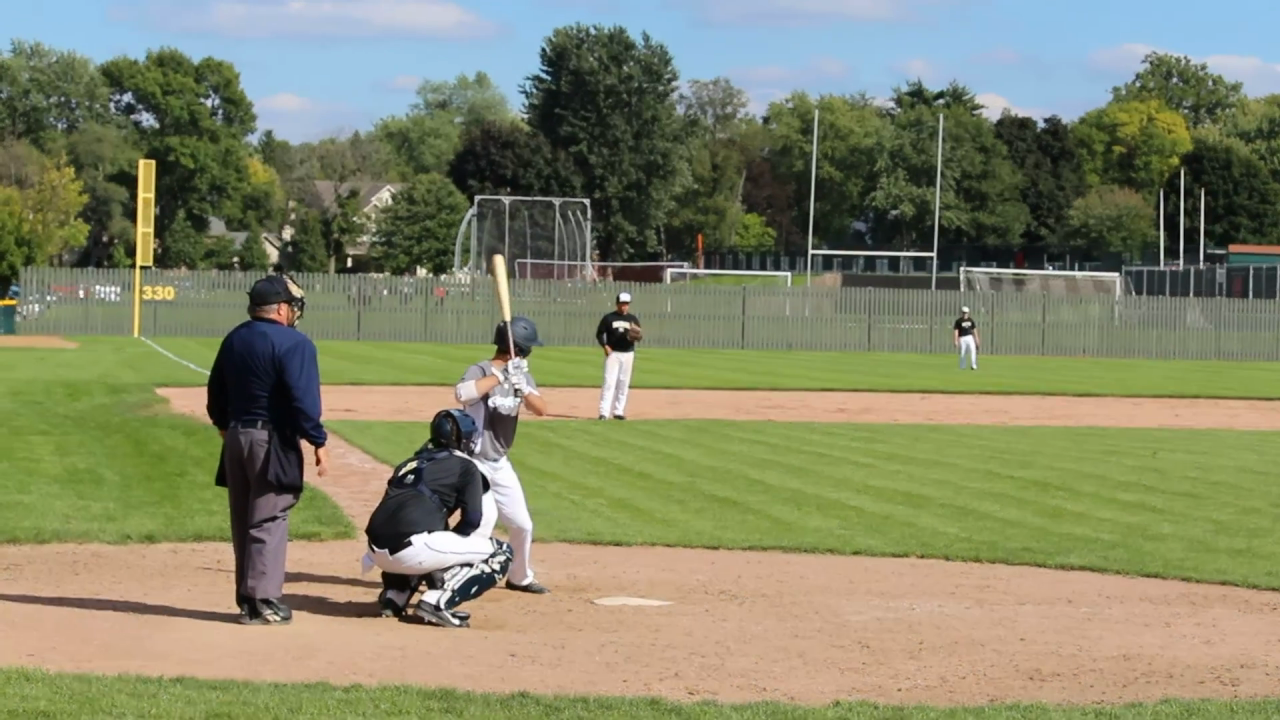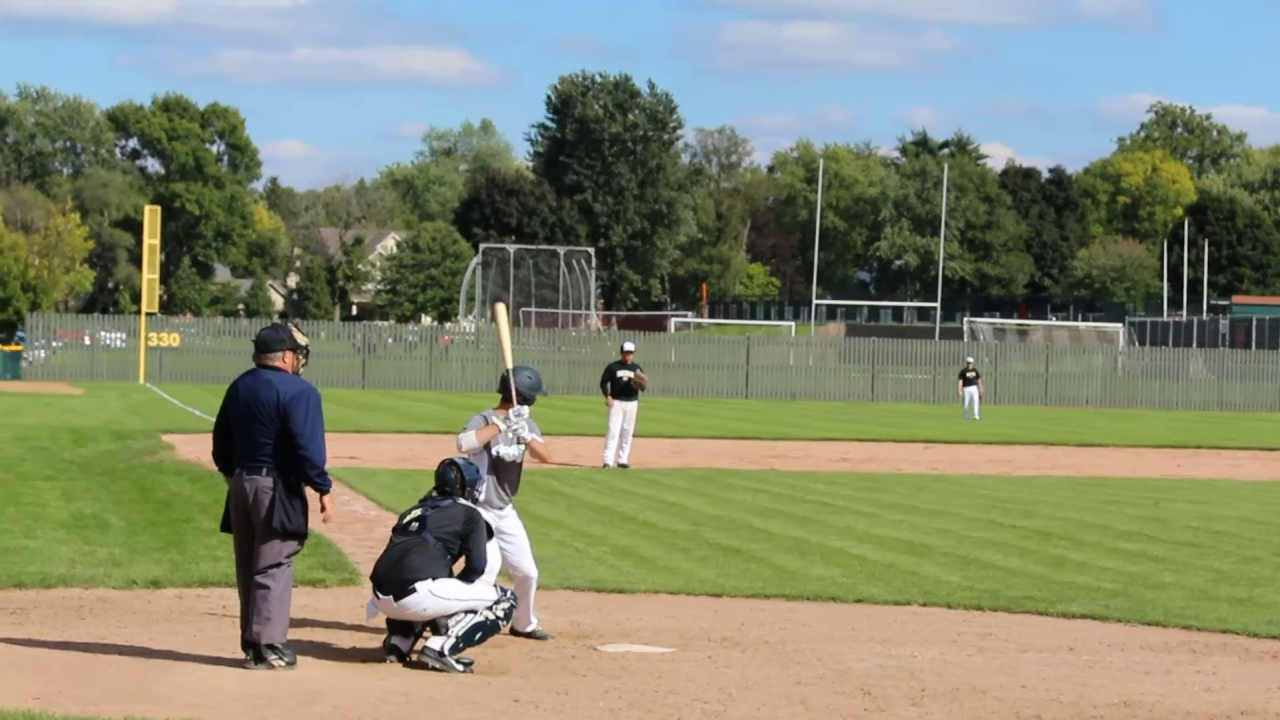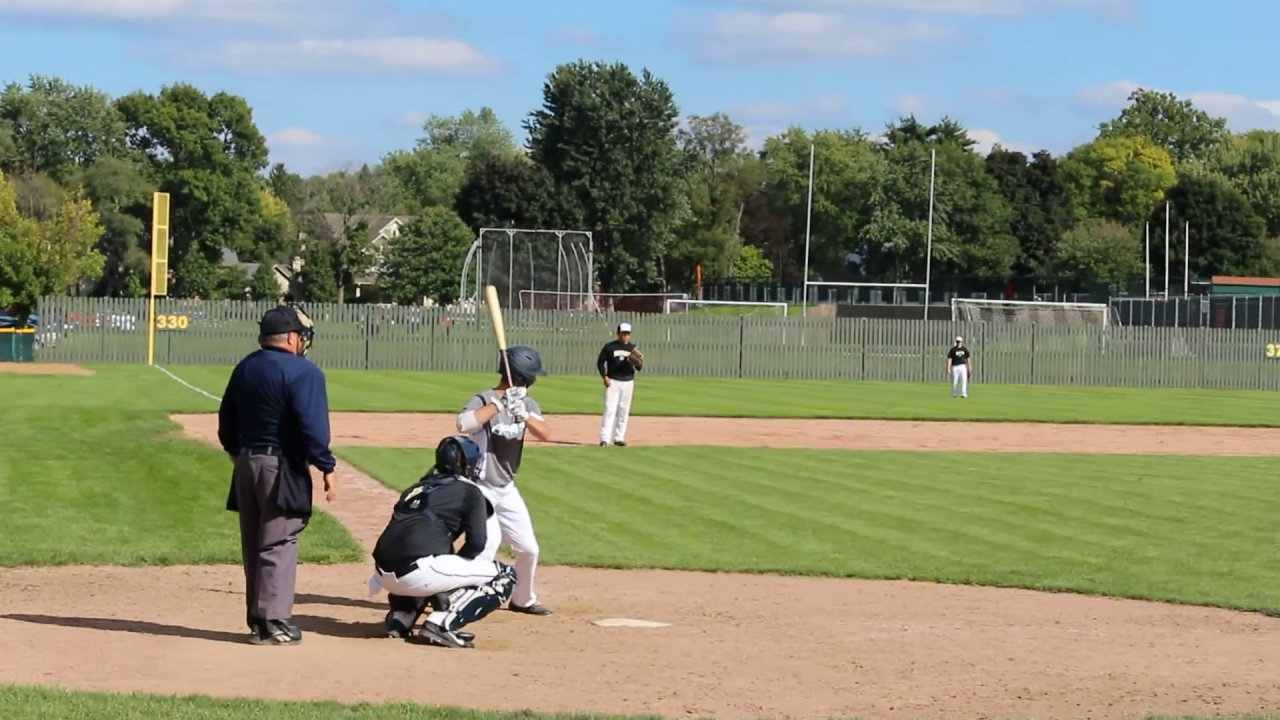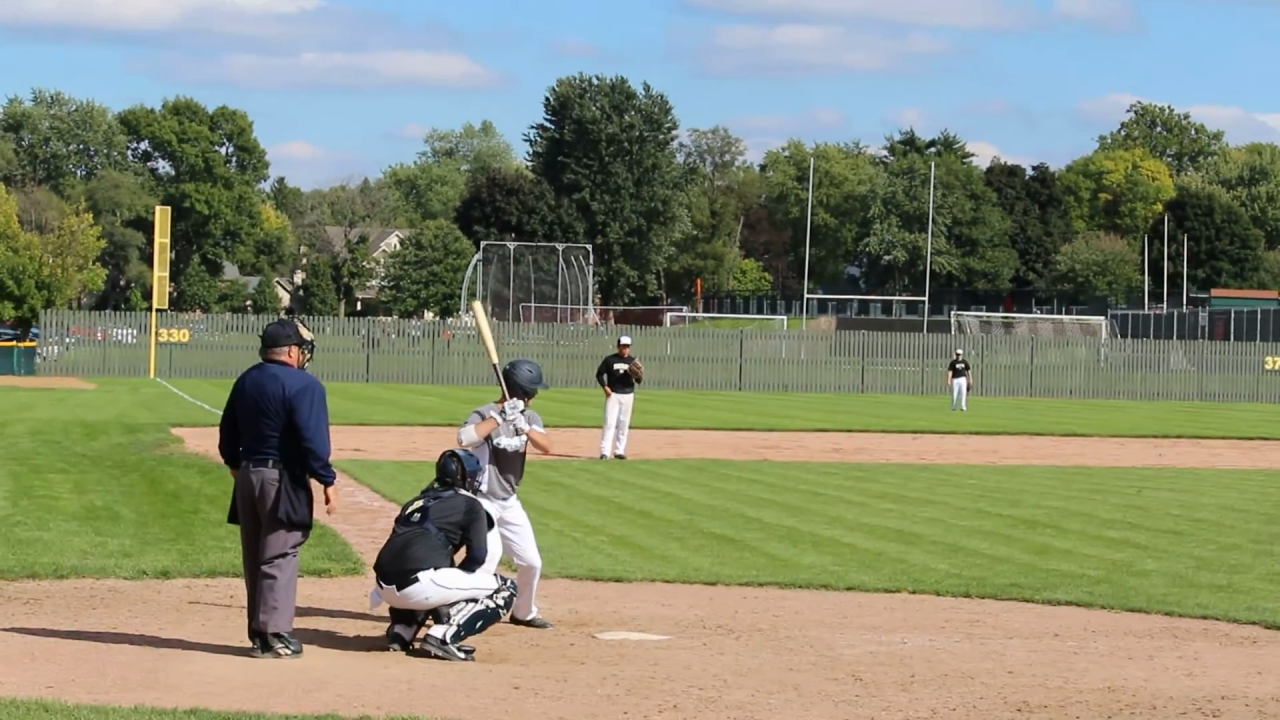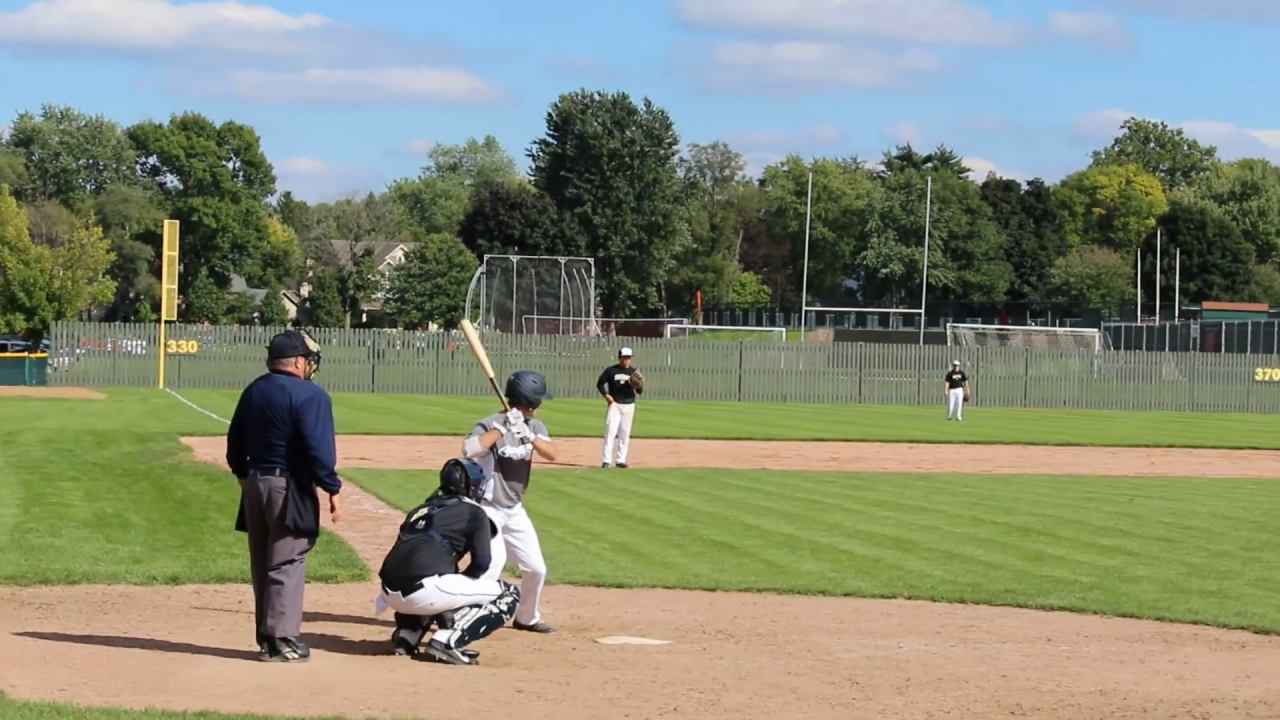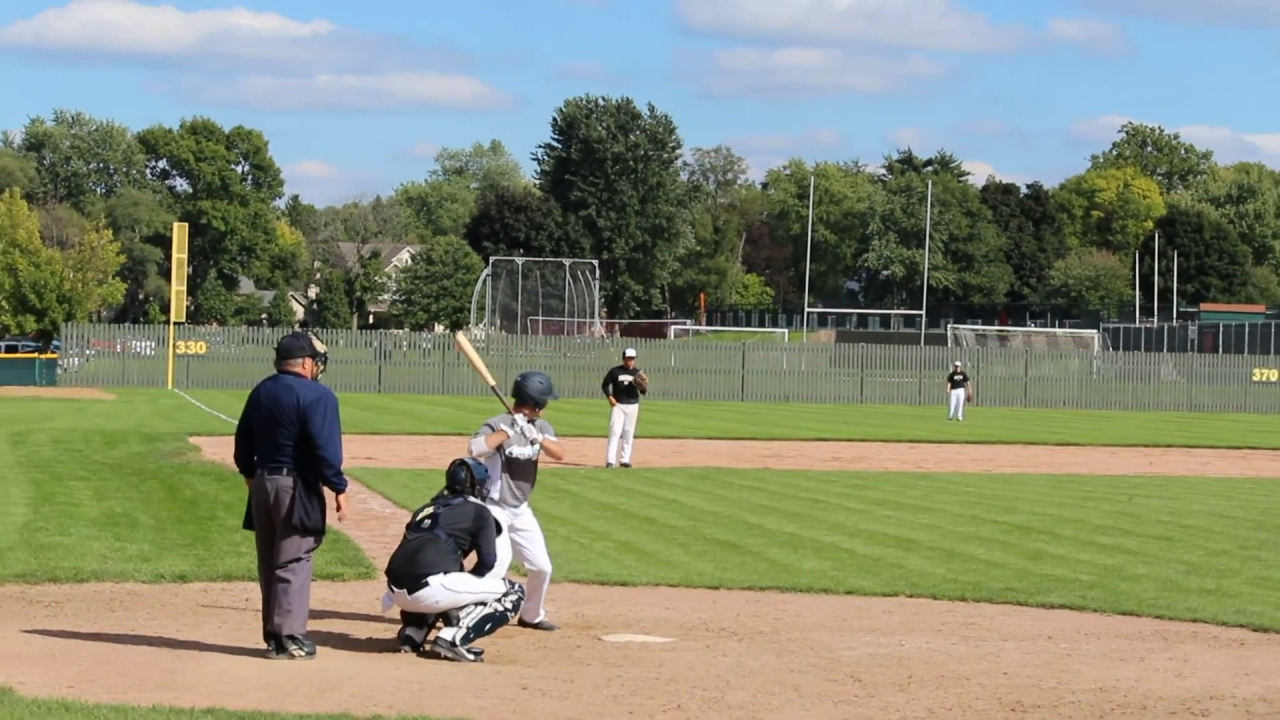
dt=0.1s
person 1, frame 1
left shoulder: (233, 339)
right shoulder: (294, 343)
left elbow: (215, 391)
right elbow: (303, 398)
left wrist: (225, 427)
right wrist: (318, 442)
left hip: (236, 438)
right hip: (273, 441)
left knee: (243, 521)
right knee: (269, 521)
left ankle: (248, 598)
right ankle: (263, 602)
person 1, frame 2
left shoulder: (238, 387)
right shoulder: (298, 390)
left elbow: (221, 438)
right elbow: (308, 446)
right wrist: (322, 489)
left hip: (241, 485)
right hip: (277, 488)
left knee: (248, 567)
right knee: (273, 567)
left ankle: (252, 644)
right ankle: (268, 647)
person 1, frame 3
left shoulder: (244, 368)
right shoulder: (303, 371)
left elbow: (227, 417)
right elbow: (312, 425)
left wrist: (236, 452)
right wrist: (326, 467)
left hip: (247, 464)
right hip: (282, 466)
left knee: (254, 544)
right knee: (279, 544)
left ankle: (258, 619)
right ankle: (273, 622)
person 1, frame 4
left shoulder: (245, 381)
right shoulder: (303, 384)
left elbow: (228, 431)
right elbow: (313, 439)
left wrist: (236, 465)
right wrist: (326, 480)
left hip: (248, 477)
right hip: (283, 480)
left knee: (255, 558)
right knee: (280, 558)
left ankle: (259, 632)
right ankle: (274, 635)
person 1, frame 5
left shoulder: (252, 391)
right shoulder: (310, 395)
left elbow: (235, 439)
right elbow: (319, 447)
left wrist: (244, 474)
right wrist: (332, 489)
left hip: (255, 485)
right hip: (290, 488)
left knee: (263, 564)
right knee: (287, 564)
left ankle: (268, 637)
right ankle: (282, 641)
person 1, frame 6
left shoulder: (260, 392)
right shoulder: (317, 395)
left elbow: (243, 440)
right elbow: (326, 447)
left wrist: (250, 474)
right wrist: (338, 488)
left hip: (263, 484)
right hip: (297, 487)
left knee: (270, 563)
right knee: (293, 562)
left ankle: (274, 634)
right ankle: (288, 638)
person 2, frame 1
left shoulder: (522, 375)
right shoulder: (481, 371)
left elbow: (541, 409)
right elbow: (462, 394)
left wrist: (524, 390)
right wrist: (501, 376)
left hip: (500, 463)
right hip: (473, 462)
left knee: (522, 524)
right knee: (482, 522)
left ankle: (520, 578)
person 2, frame 2
left shoulder: (526, 423)
right shoulder: (484, 419)
left elbow: (545, 457)
right elbow: (463, 444)
left wrist: (526, 437)
right wrist: (503, 424)
left hip: (505, 511)
right hip: (478, 511)
left knee: (527, 572)
right knee: (486, 569)
left ankle: (523, 624)
person 2, frame 3
left shoulder: (527, 403)
right shoulder: (484, 399)
left elbow: (544, 434)
right elbow: (463, 424)
left wrist: (522, 414)
right wrist: (500, 403)
left hip: (507, 489)
right hip: (480, 489)
left knee: (528, 548)
left ankle: (522, 599)
person 2, frame 4
left shoulder: (529, 416)
right shoulder: (484, 413)
left elbow: (547, 447)
right elbow: (464, 439)
left wrist: (523, 427)
right wrist: (499, 417)
left hip: (510, 502)
right hip: (482, 501)
left knee: (531, 561)
right knee: (486, 560)
left ankle: (523, 612)
person 2, frame 5
left shoulder: (534, 426)
right shoulder: (490, 424)
left elbow: (552, 454)
right elbow: (468, 449)
left wrist: (528, 437)
right wrist: (502, 429)
left hip: (515, 510)
right hip: (488, 509)
left knee: (536, 568)
left ankle: (526, 617)
person 2, frame 6
left shoulder: (540, 426)
right shoulder: (496, 424)
left elbow: (559, 454)
right elbow: (474, 449)
left wrist: (537, 438)
right wrist: (508, 430)
left hip: (521, 510)
right hip: (494, 508)
left knee: (542, 567)
left ankle: (531, 615)
person 3, frame 1
left shoulder: (410, 463)
right shoulder: (465, 466)
right elbow: (472, 519)
right wrist: (451, 540)
left hip: (379, 550)
right hip: (410, 548)
right knee: (501, 553)
left ankle: (393, 596)
right ankle: (437, 603)
person 3, frame 2
left shoulder: (415, 510)
right shoulder: (469, 514)
right elbow: (477, 566)
right wrist: (455, 587)
left hip: (383, 596)
right hip: (414, 595)
right knee: (504, 600)
left ankle: (398, 642)
right ankle: (441, 649)
person 3, frame 3
left shoulder: (416, 488)
right shoulder: (470, 491)
right elbow: (477, 542)
right wrist: (456, 563)
left hip: (385, 572)
right hip: (416, 571)
right knee: (504, 576)
left ankle: (400, 617)
right ankle: (442, 623)
person 3, frame 4
left shoulder: (417, 501)
right shoulder: (470, 504)
right elbow: (477, 555)
right wrist: (457, 576)
left hip: (386, 585)
right hip: (417, 584)
right knee: (504, 589)
left ankle: (401, 631)
right ankle: (443, 637)
person 3, frame 5
left shoulder: (422, 509)
right shoulder: (474, 512)
right elbow: (482, 562)
right wrist: (462, 583)
left hip: (392, 592)
right hip: (422, 590)
right knee: (508, 595)
left ankle: (406, 635)
right ankle: (447, 642)
person 3, frame 6
left shoulder: (428, 508)
right shoulder: (479, 511)
right elbow: (488, 560)
right wrist: (468, 582)
left hip: (398, 590)
right hip: (427, 588)
right knee: (512, 593)
left ankle: (412, 633)
right ankle: (452, 640)
